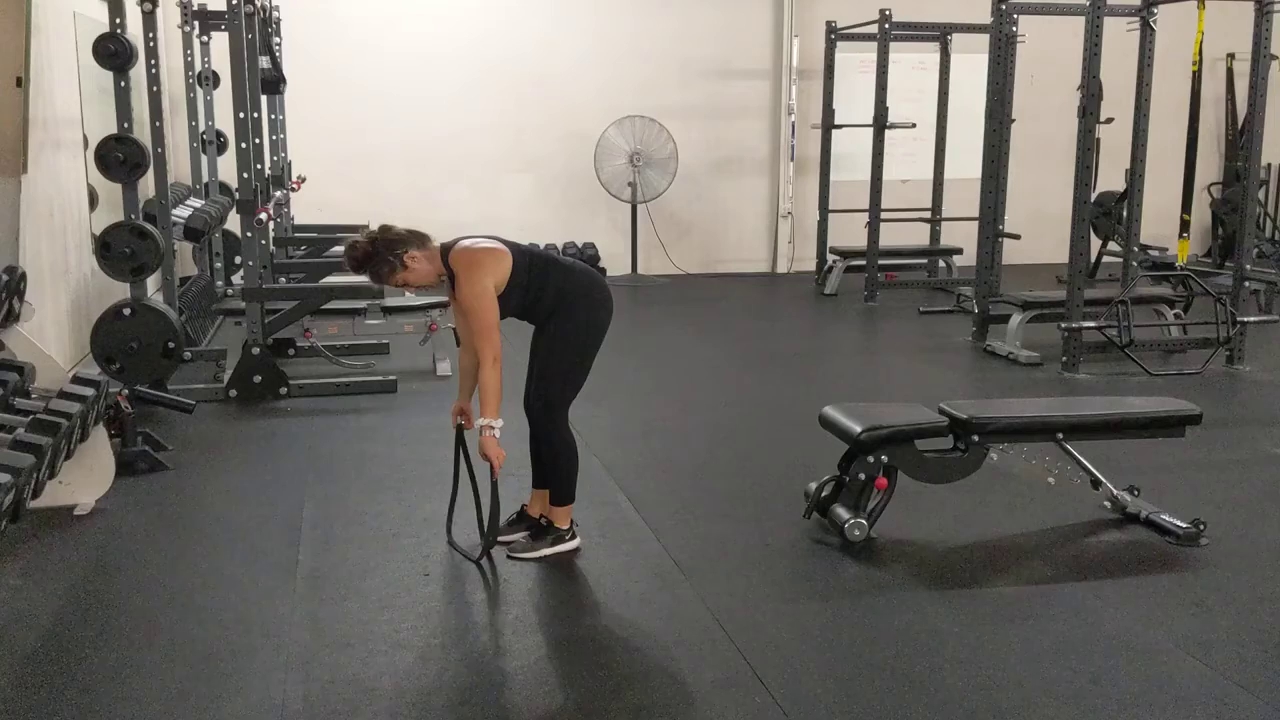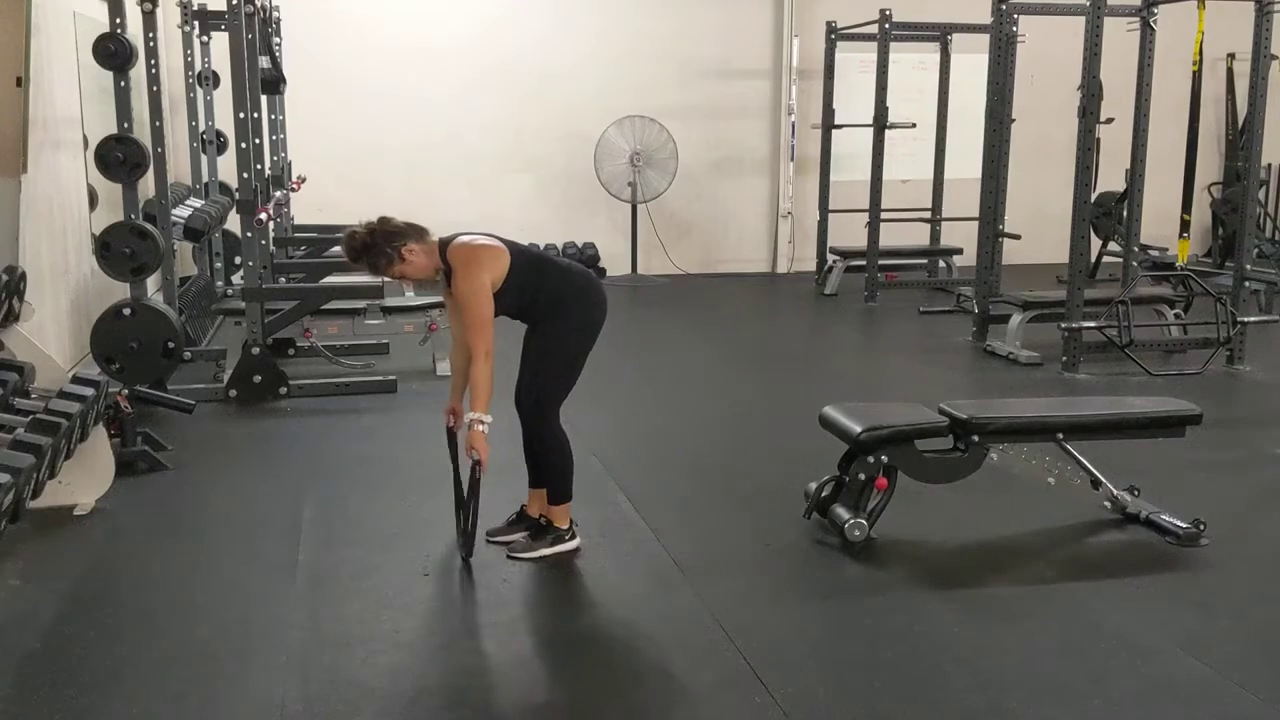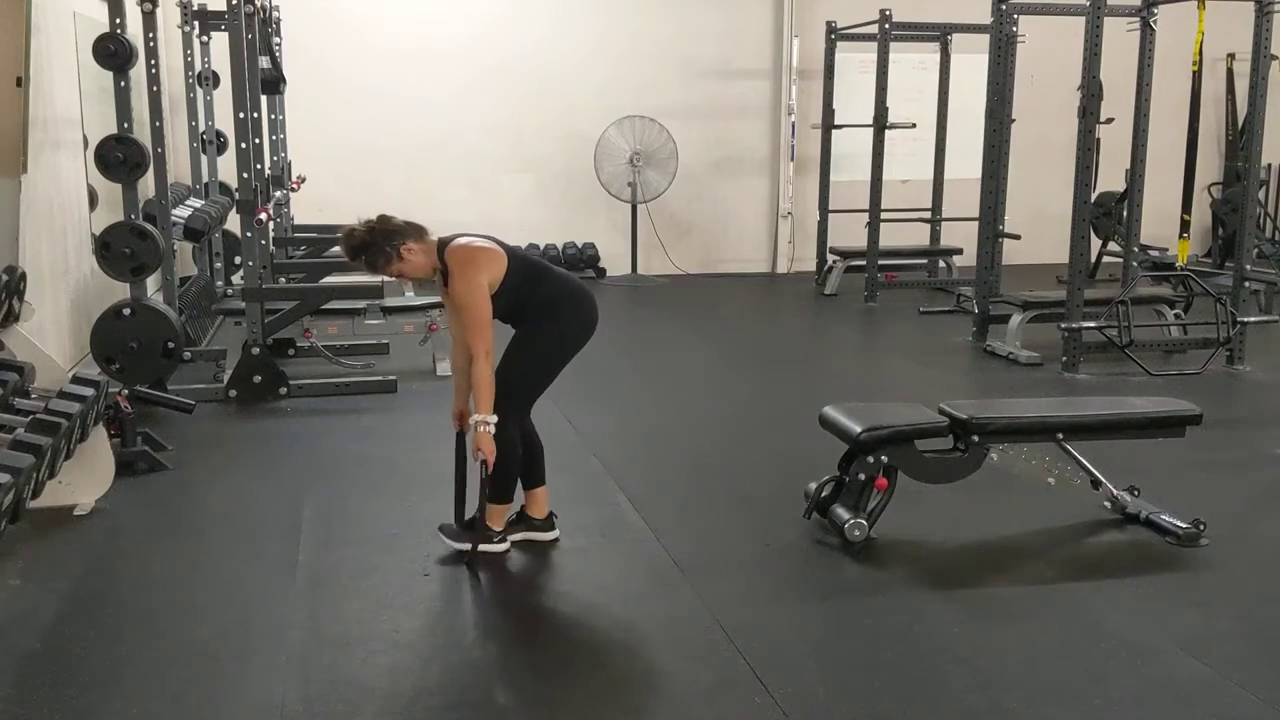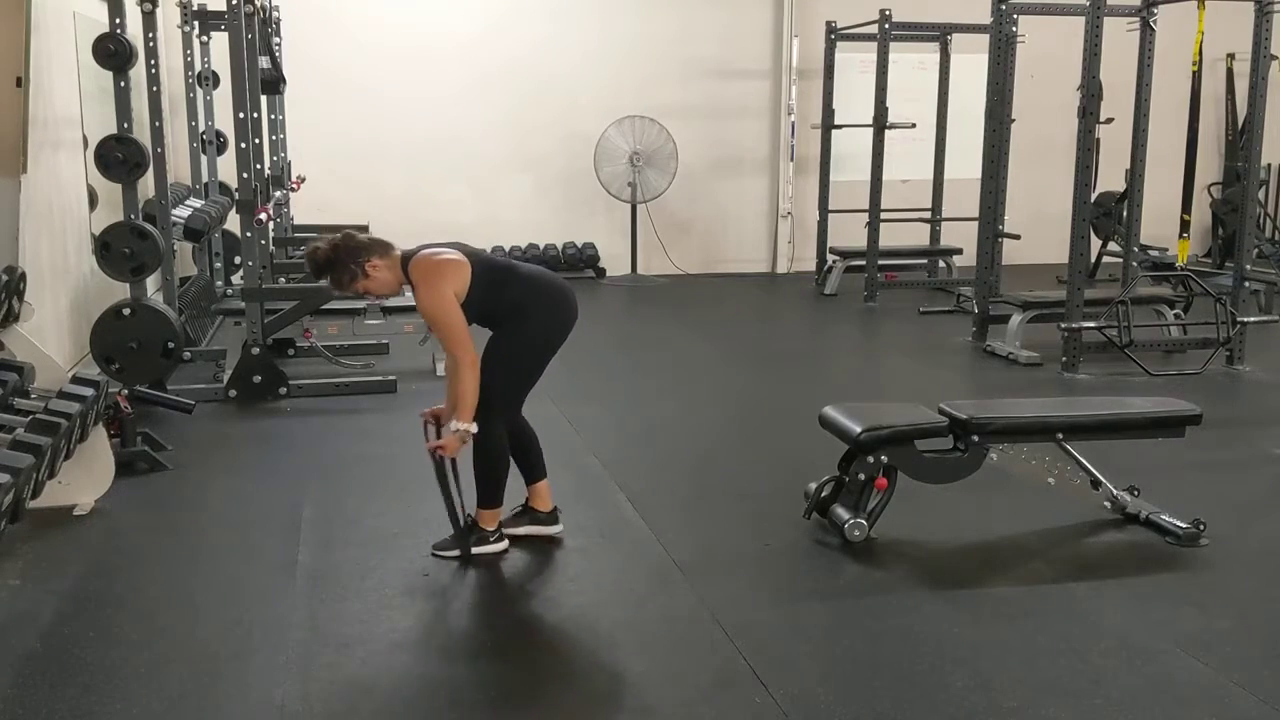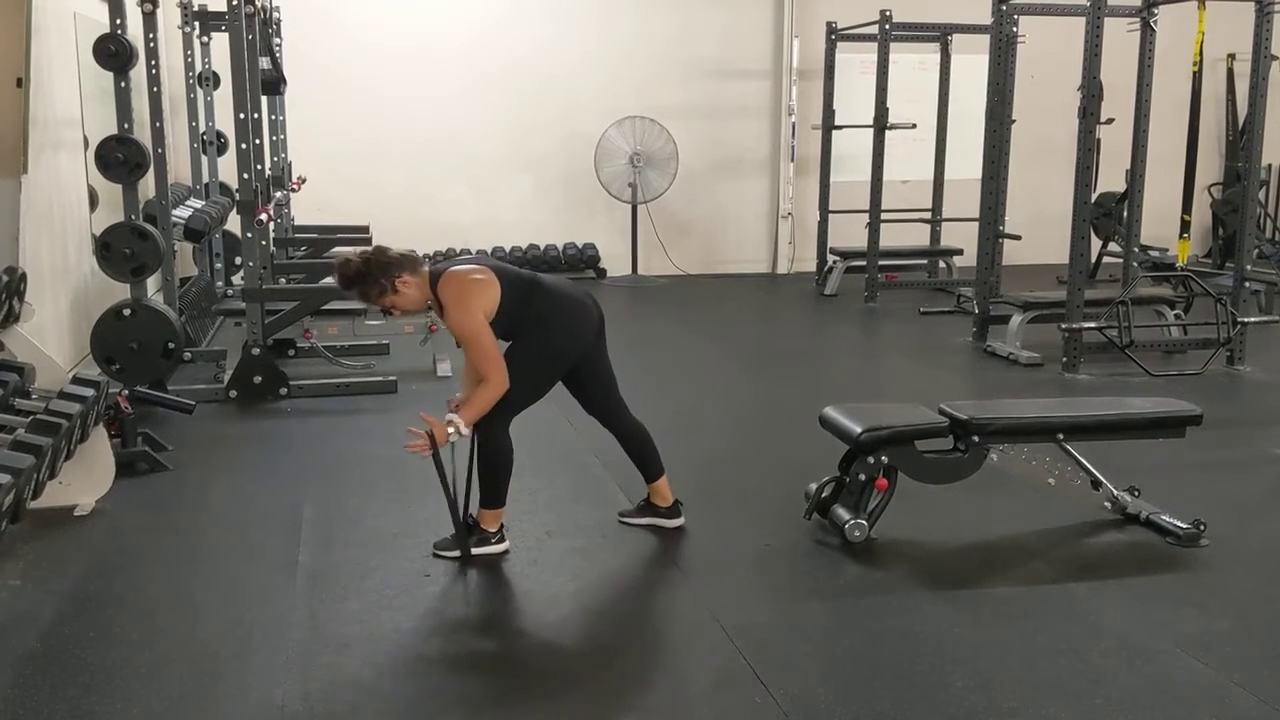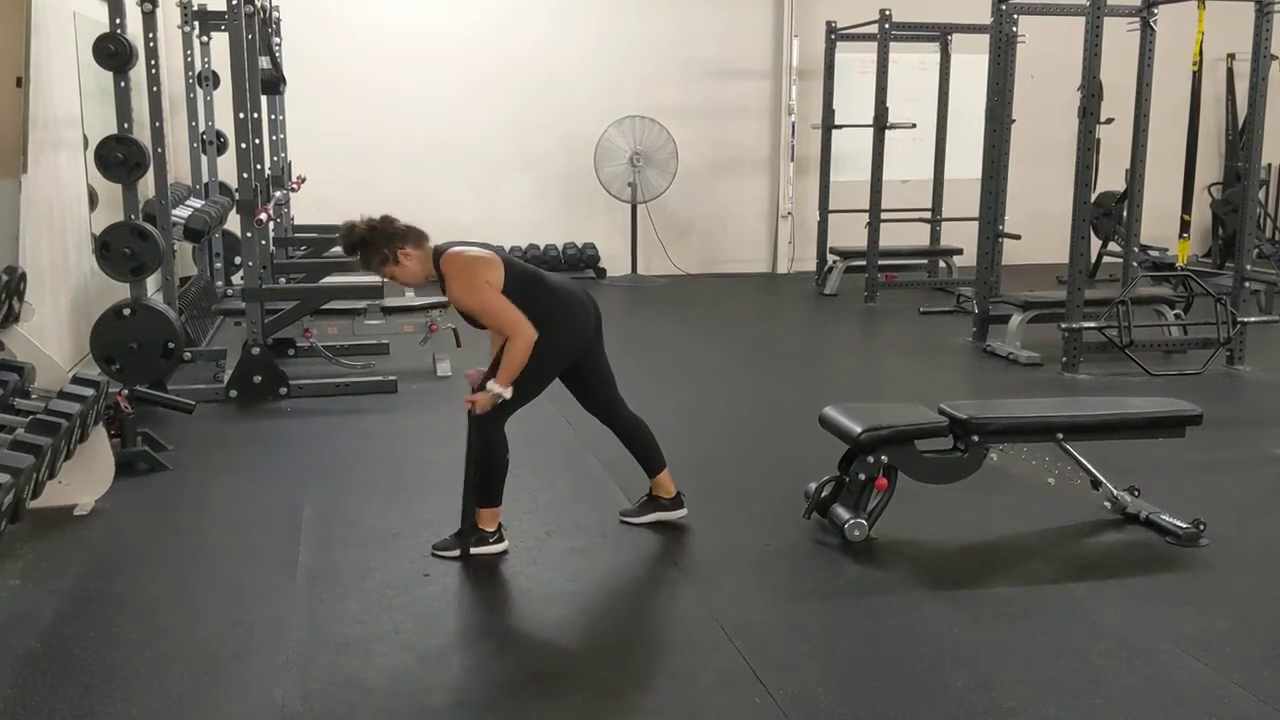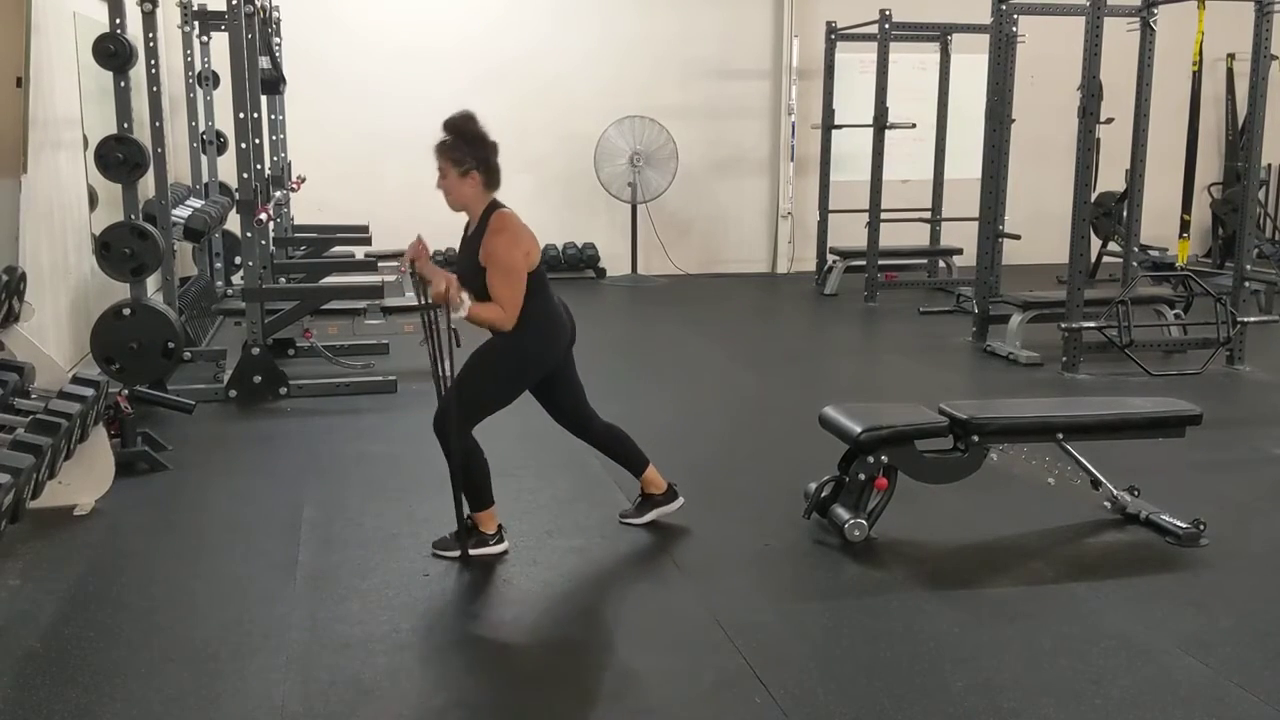
dt=0.5s
person 1, frame 1
left shoulder: (469, 270)
right shoulder: (452, 269)
left elbow: (491, 357)
right elbow: (470, 346)
left wrist: (489, 429)
right wrist: (464, 400)
left hip: (584, 305)
right hip: (560, 310)
left knee: (549, 412)
right knee: (536, 408)
left ankle: (562, 528)
right ankle: (536, 512)
person 1, frame 2
left shoulder: (468, 266)
right shoulder: (449, 265)
left elbow: (482, 353)
right elbow: (463, 343)
left wrist: (477, 423)
right wrist: (456, 399)
left hip: (577, 307)
right hip: (553, 311)
left knee: (540, 411)
right knee: (528, 407)
left ankle: (561, 527)
right ankle: (536, 513)
person 1, frame 3
left shoulder: (464, 268)
right shoulder: (446, 264)
left elbow: (482, 354)
right elbow: (462, 344)
left wrist: (483, 424)
right wrist: (461, 402)
left hip: (566, 314)
right hip: (554, 313)
left knee: (503, 411)
right knee: (510, 411)
left ankle: (493, 528)
right ankle: (538, 516)
person 1, frame 4
left shoulder: (429, 282)
right shoulder: (422, 266)
left elbow: (467, 362)
right elbow: (456, 352)
left wrist: (460, 429)
right wrist: (451, 409)
left hip: (540, 312)
right hip: (546, 304)
left knee: (489, 414)
right knee: (500, 411)
left ankle: (488, 529)
right ankle: (542, 509)
person 1, frame 5
left shoulder: (457, 302)
right shoulder: (447, 279)
left elbow: (497, 381)
right elbow: (483, 360)
left wrist: (453, 427)
right wrist: (464, 402)
left hip: (560, 328)
right hip: (580, 312)
left knee: (491, 418)
right knee: (610, 411)
left ankle: (489, 531)
right ankle: (664, 503)
person 1, frame 6
left shoulder: (460, 278)
right shoulder: (453, 259)
left elbow: (524, 334)
left wrist: (495, 389)
right wrist: (492, 376)
left hip: (560, 326)
right hip: (577, 311)
left knee: (487, 415)
right knee: (609, 407)
left ankle: (487, 531)
right ankle: (666, 495)
person 1, frame 7
left shoulder: (502, 234)
right shoulder: (479, 224)
left elbow: (503, 318)
right elbow: (479, 298)
left wrist: (454, 299)
right wrist: (430, 272)
left hip: (531, 342)
right hip: (545, 333)
left knee: (451, 422)
right knee: (580, 418)
left ankle: (486, 532)
right ankle: (658, 490)
